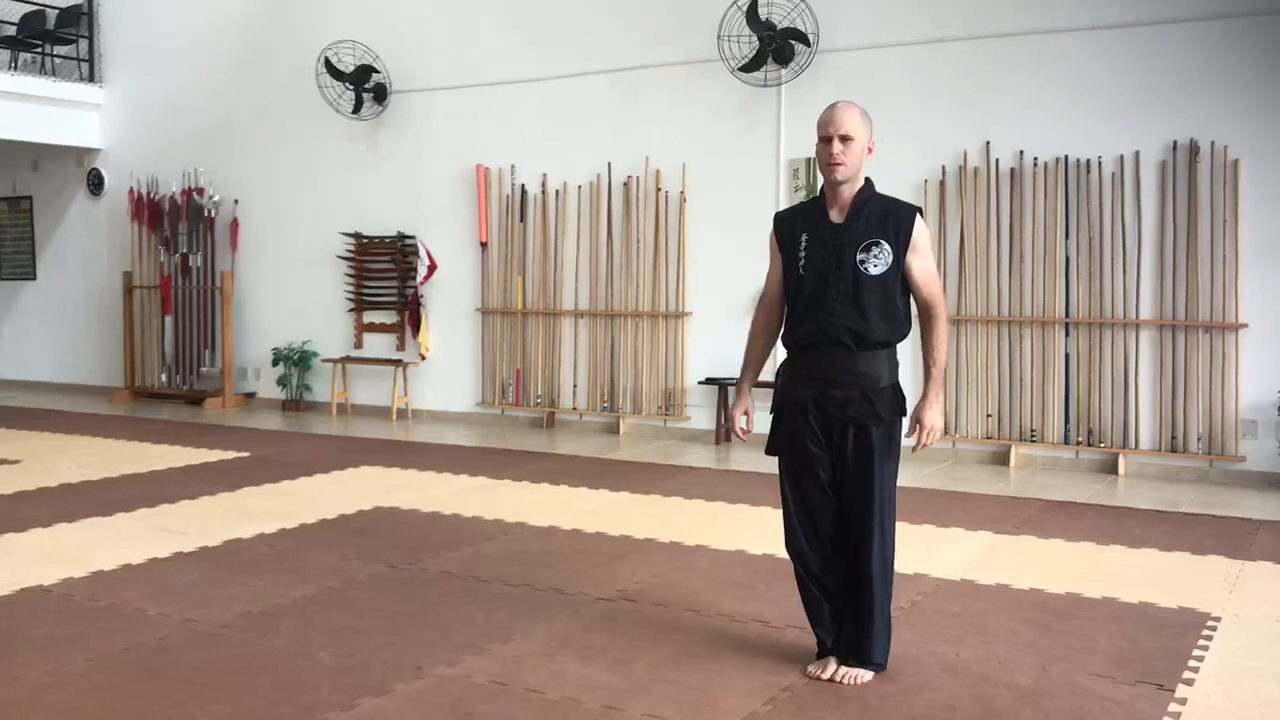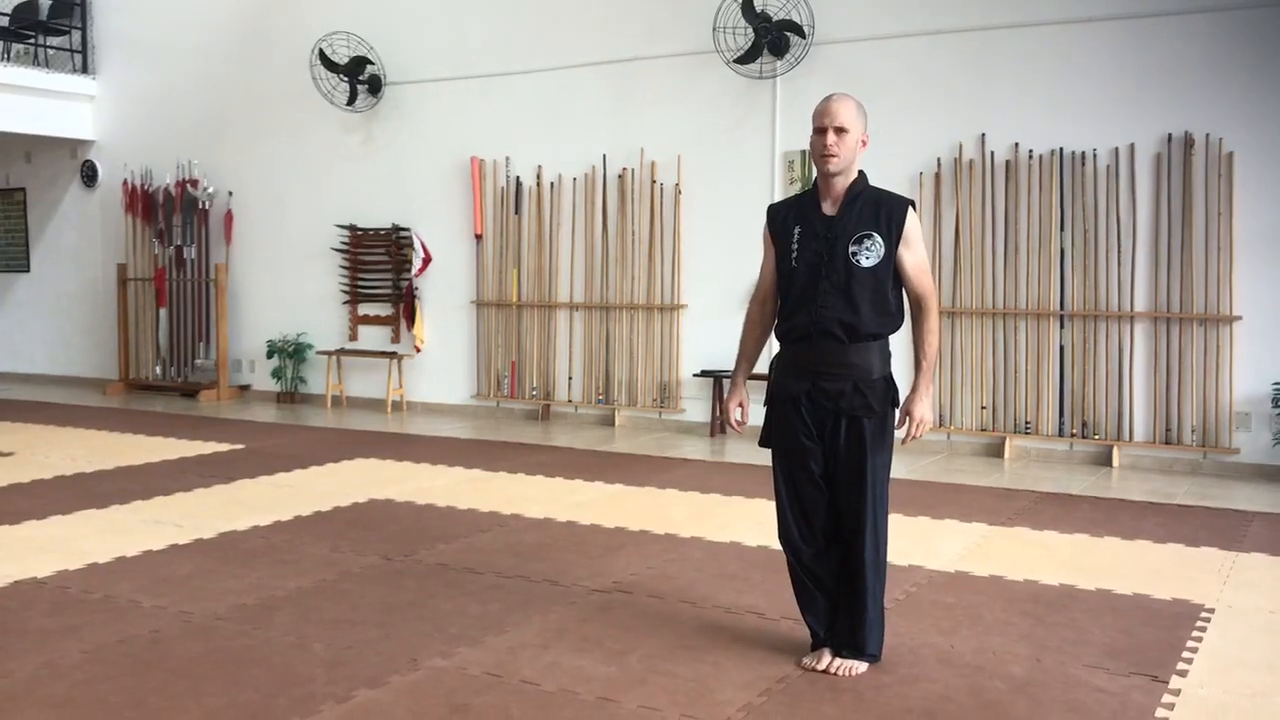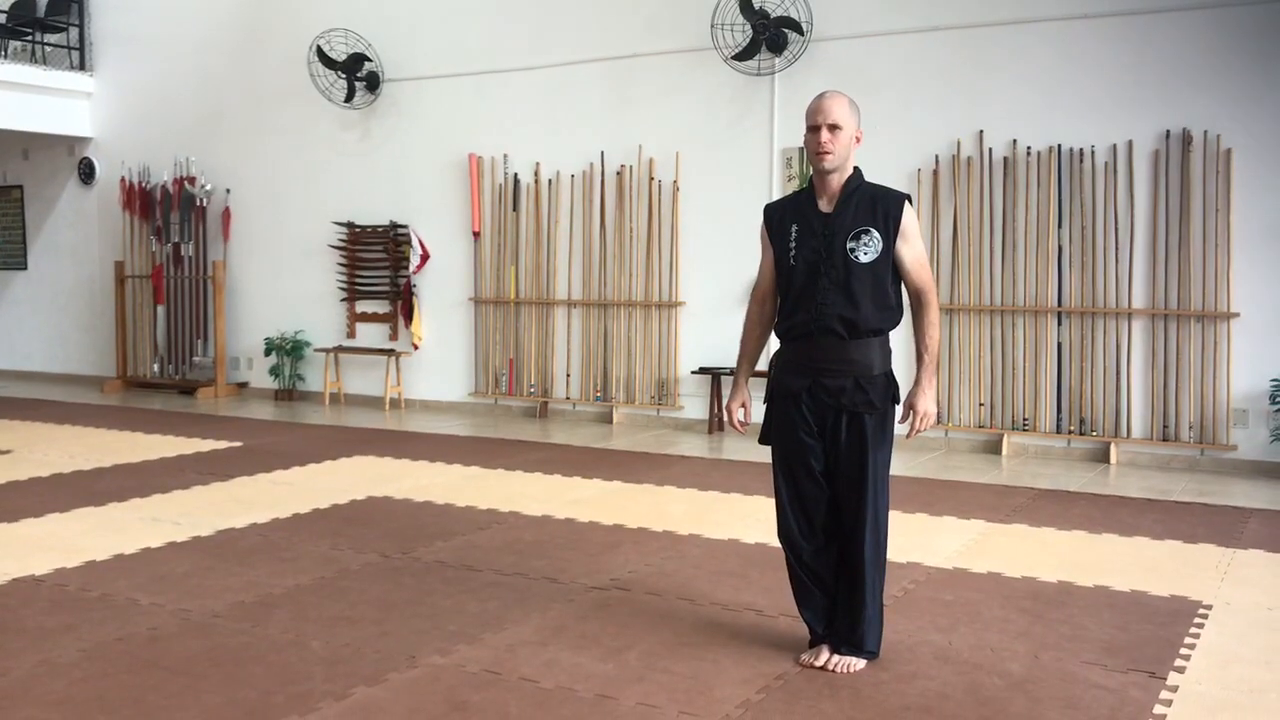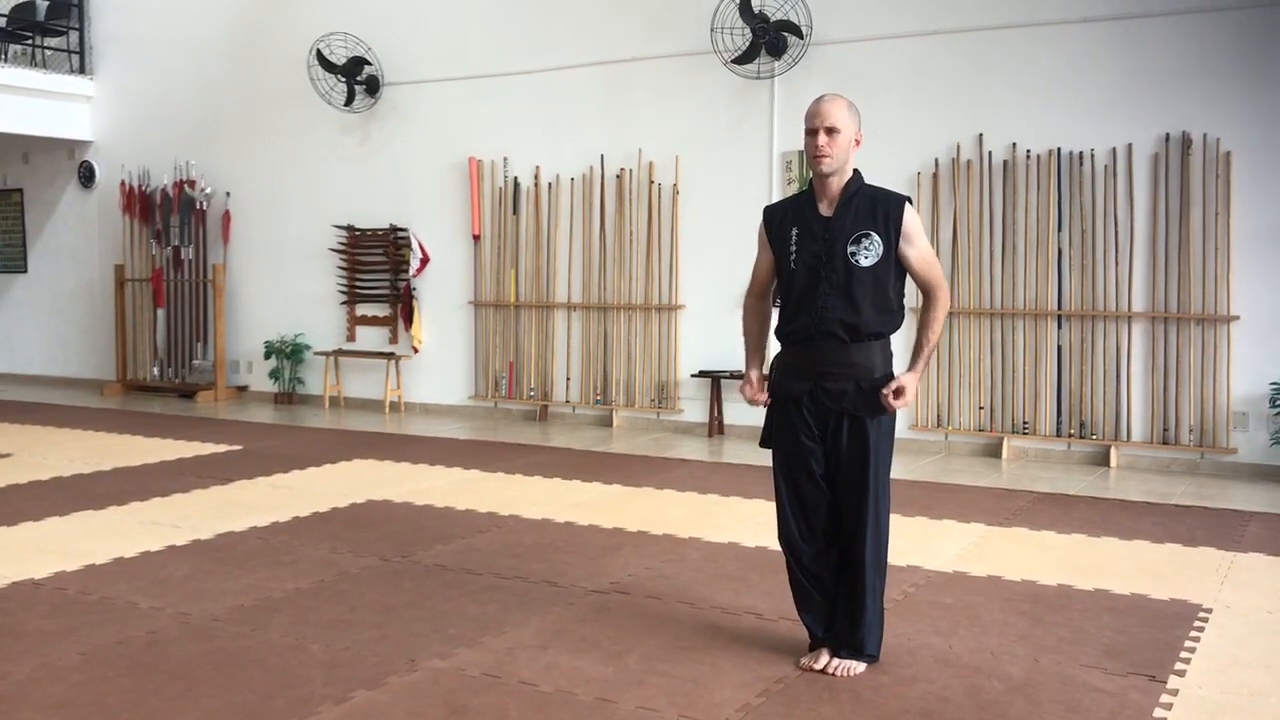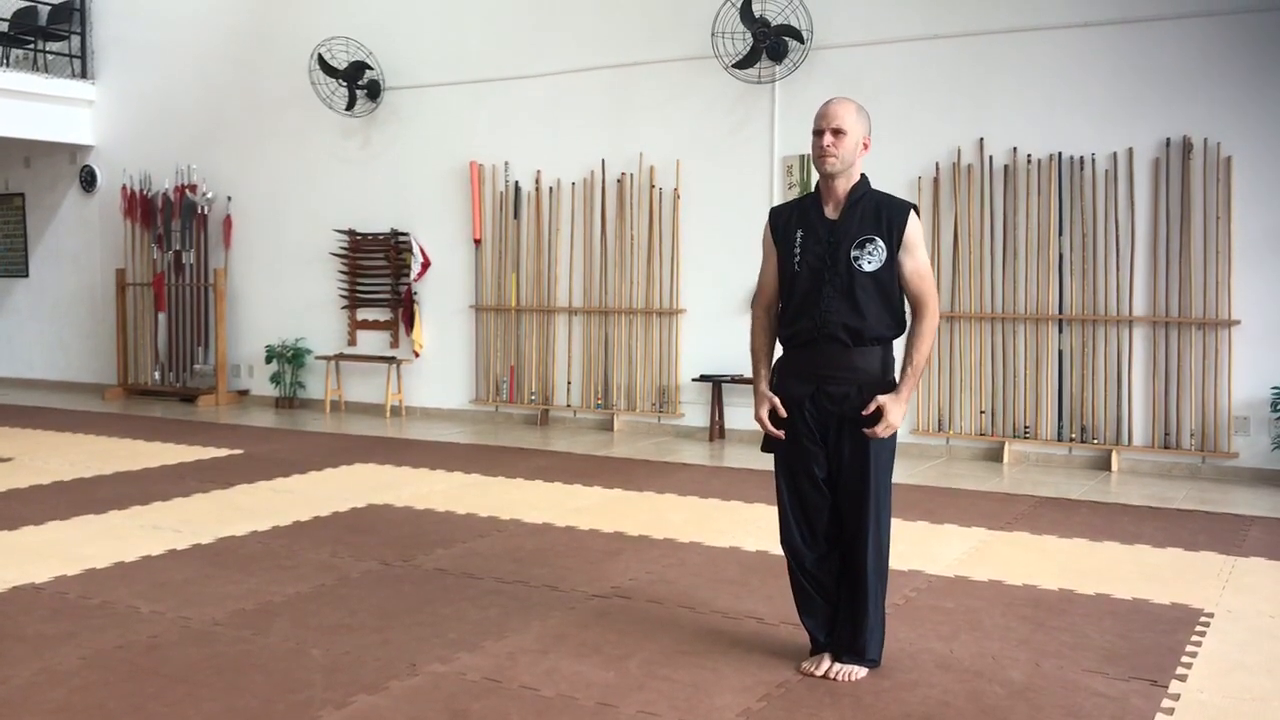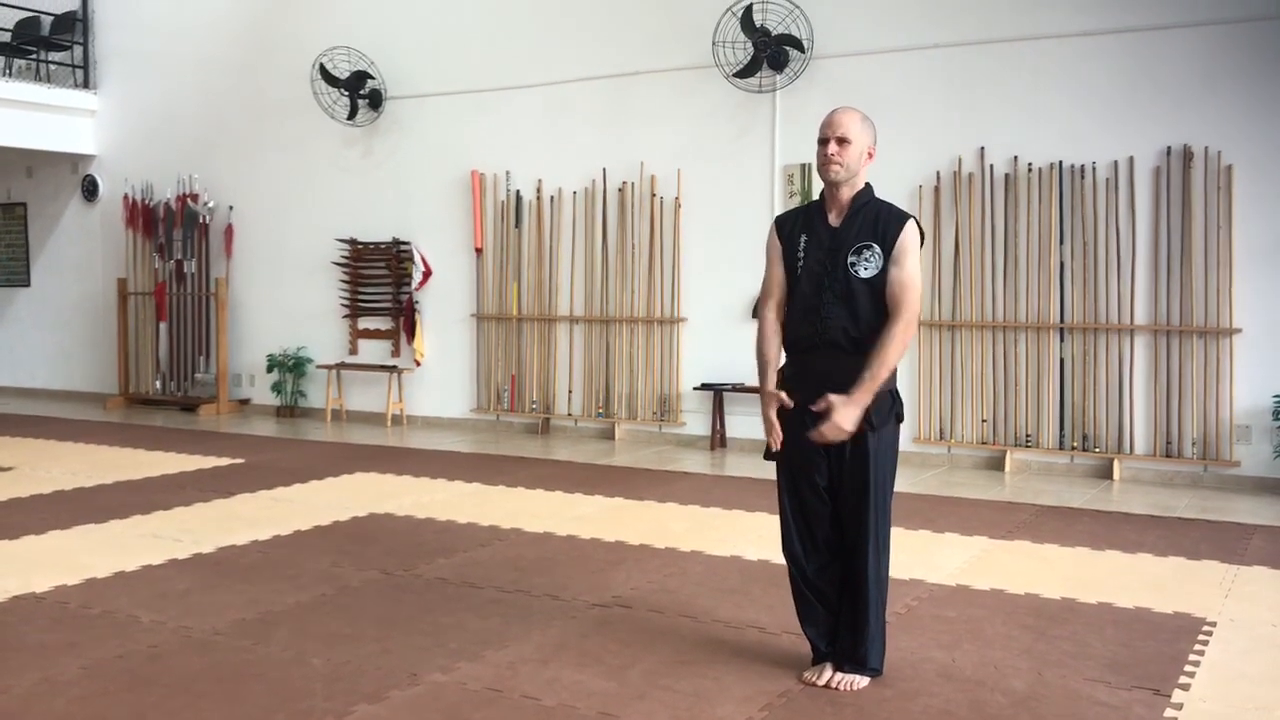
dt=0.5s
person 1, frame 1
left shoulder: (901, 222)
right shoulder: (789, 225)
left elbow: (933, 310)
right elbow: (770, 311)
left wrist: (933, 395)
right wrist: (745, 388)
left hip: (869, 390)
right hip: (801, 390)
left knee: (867, 526)
right knee: (809, 527)
left ankle: (863, 649)
right ankle: (830, 642)
person 1, frame 2
left shoulder: (894, 214)
right shoulder: (783, 218)
left elbow: (924, 303)
right elbow: (764, 303)
left wrist: (923, 388)
right wrist: (739, 379)
left hip: (862, 382)
right hip: (794, 382)
left knee: (860, 518)
right knee: (802, 518)
left ankle: (858, 641)
right ankle: (824, 634)
person 1, frame 3
left shoulder: (891, 209)
right shoulder: (779, 217)
left elbow: (924, 297)
right elbow: (763, 303)
left wrist: (926, 381)
right wrist: (741, 381)
left hip: (862, 378)
right hip: (794, 378)
left knee: (860, 515)
right knee: (801, 516)
left ankle: (855, 637)
right ankle: (822, 630)
person 1, frame 4
left shoulder: (892, 213)
right shoulder: (779, 219)
left elbow: (937, 291)
right elbow: (758, 296)
left wrist: (915, 370)
right wrist: (753, 363)
left hip: (864, 384)
right hip: (795, 383)
left knee: (861, 517)
right knee: (803, 518)
left ankle: (857, 640)
right ankle: (822, 634)
person 1, frame 5
left shoulder: (896, 218)
right shoulder: (784, 221)
left elbow: (925, 310)
right elbow: (765, 309)
left wrist: (902, 394)
right wrist: (762, 387)
left hip: (864, 389)
right hip: (798, 389)
left knee: (862, 523)
right knee: (805, 525)
left ankle: (858, 646)
right ankle: (824, 640)
person 1, frame 6
left shoulder: (896, 226)
right shoulder: (788, 227)
left elbow: (903, 321)
right elbow: (771, 310)
left wrist: (857, 400)
right wrist: (770, 387)
left hip: (864, 399)
right hip: (801, 399)
left knee: (862, 532)
right knee: (806, 533)
left ankle: (859, 656)
right ankle: (825, 648)
